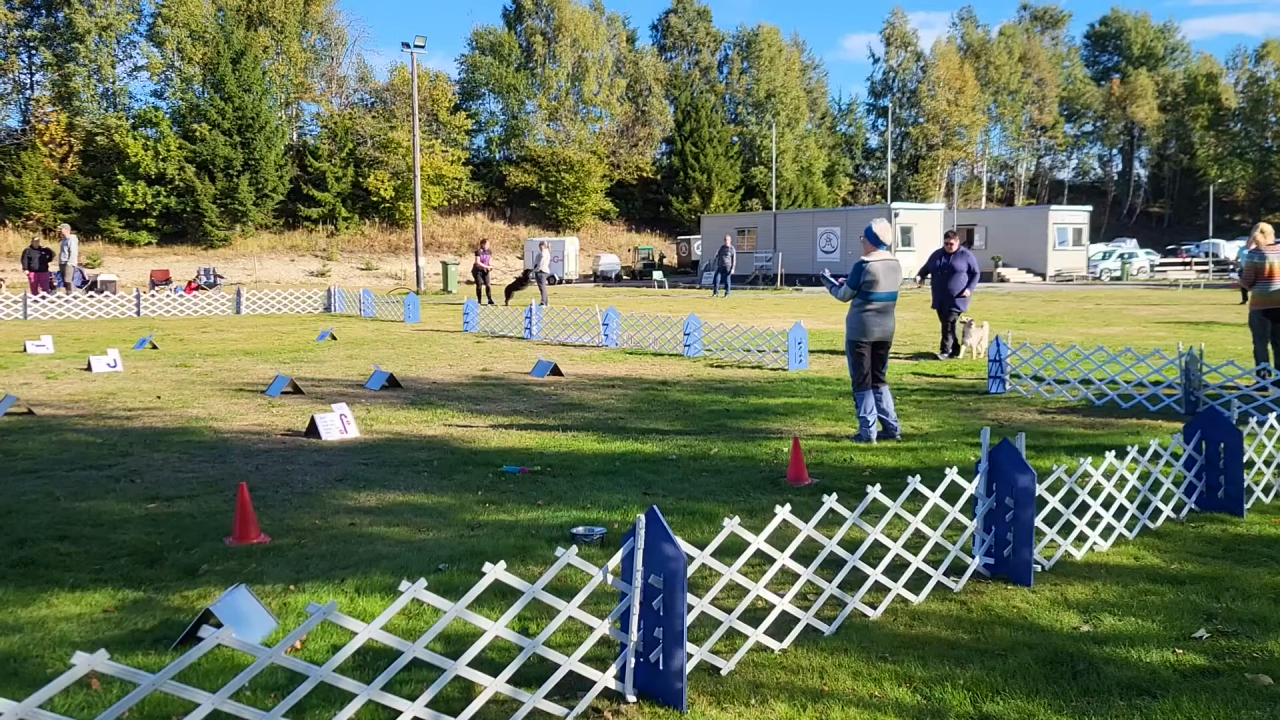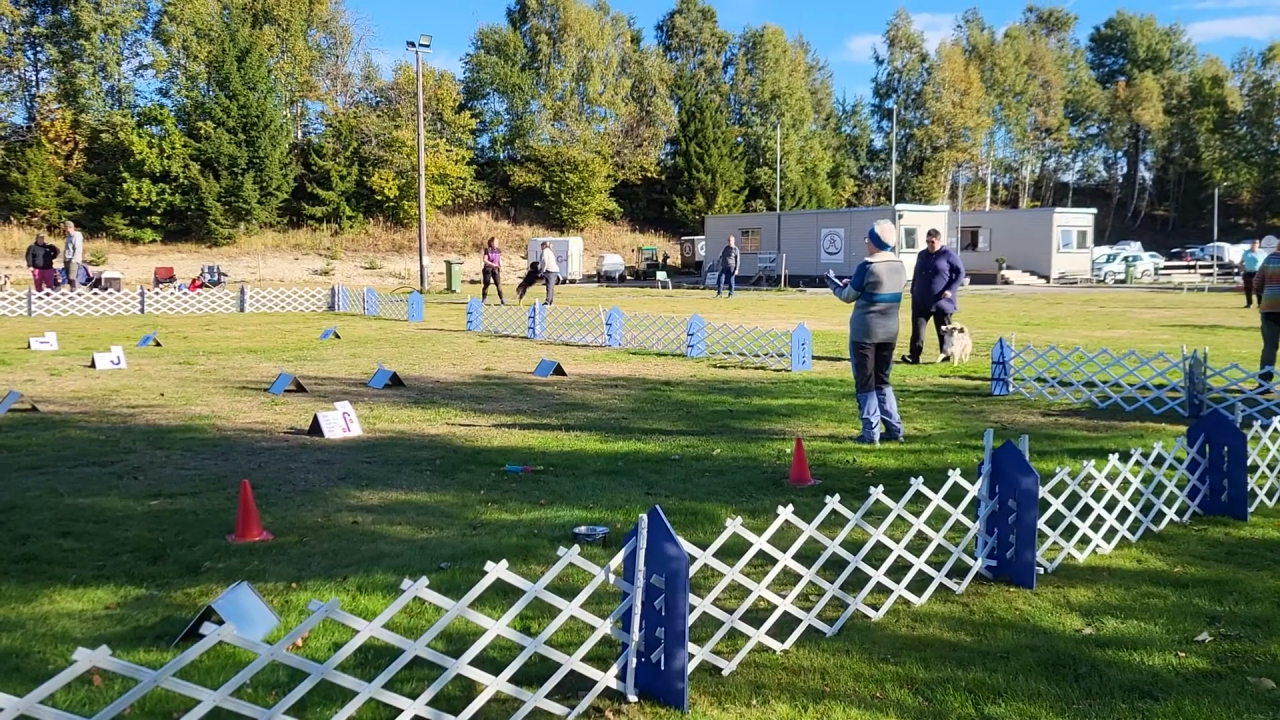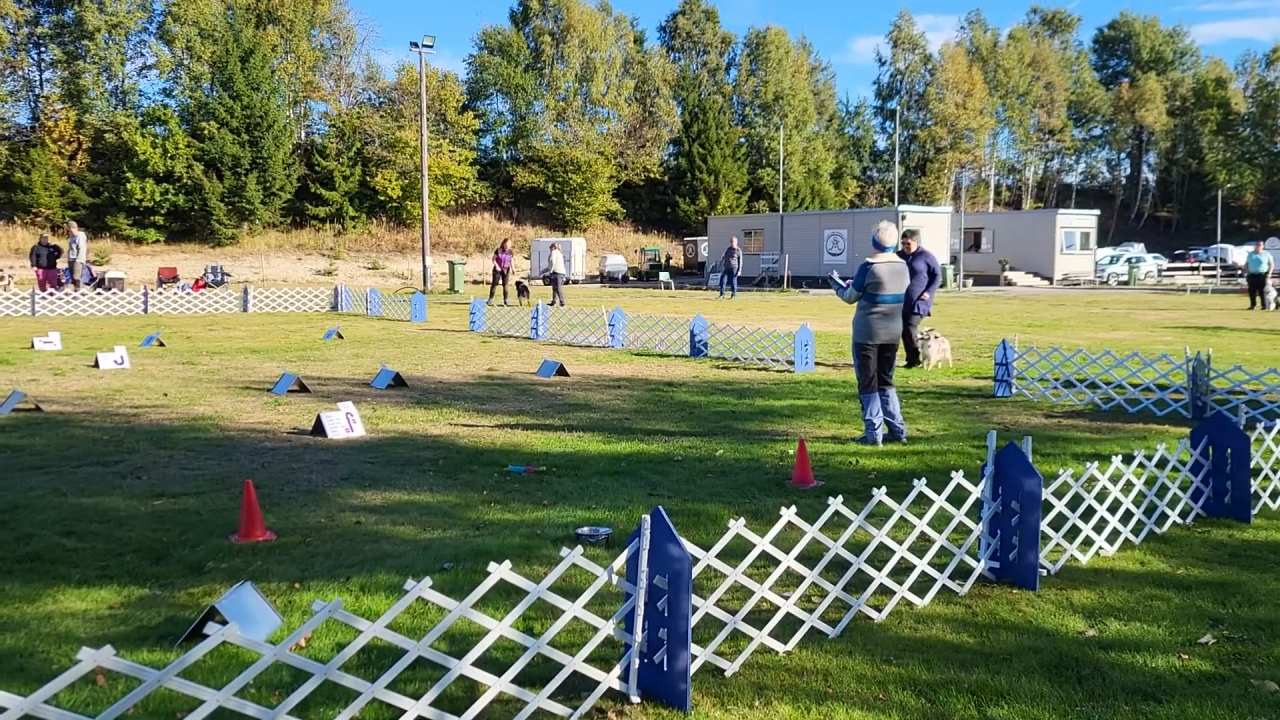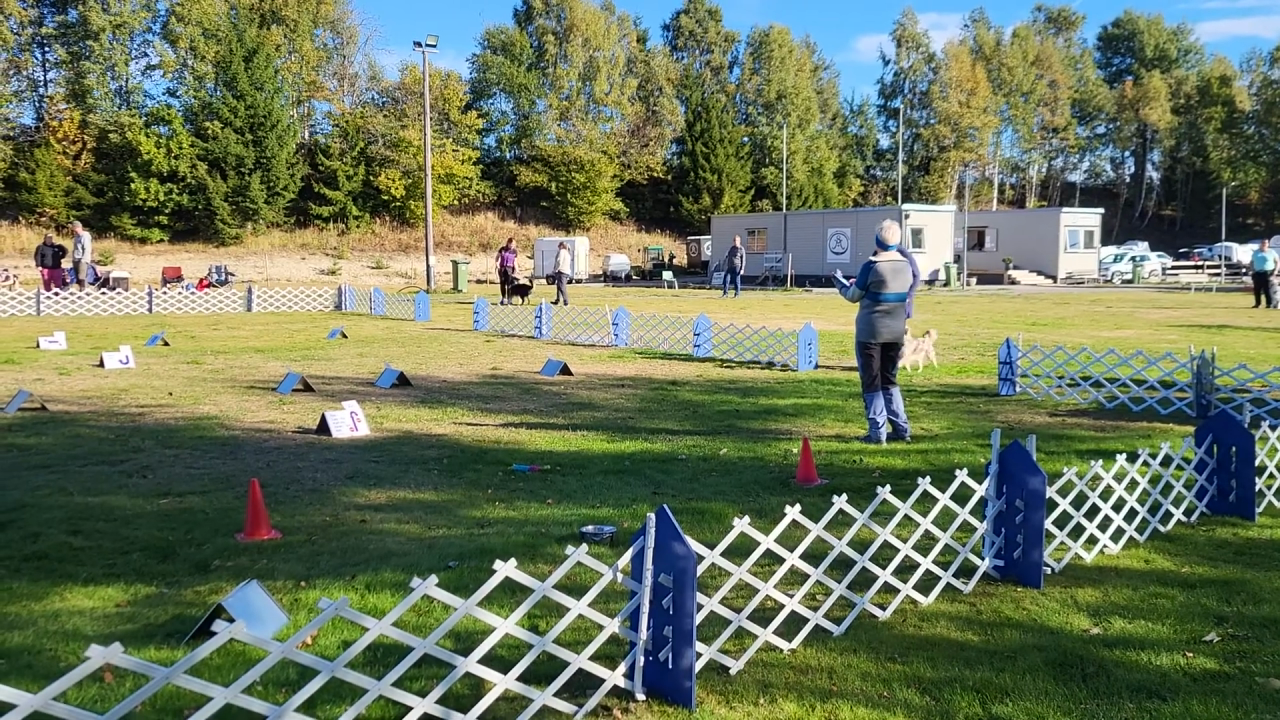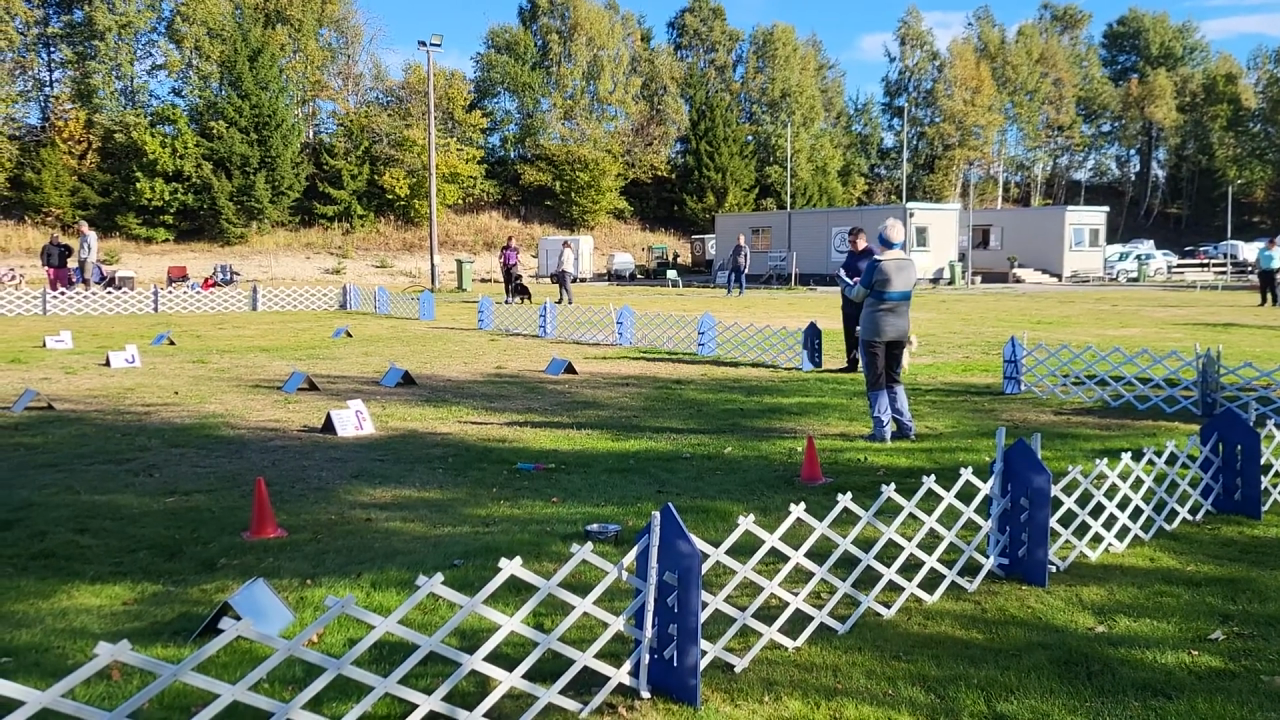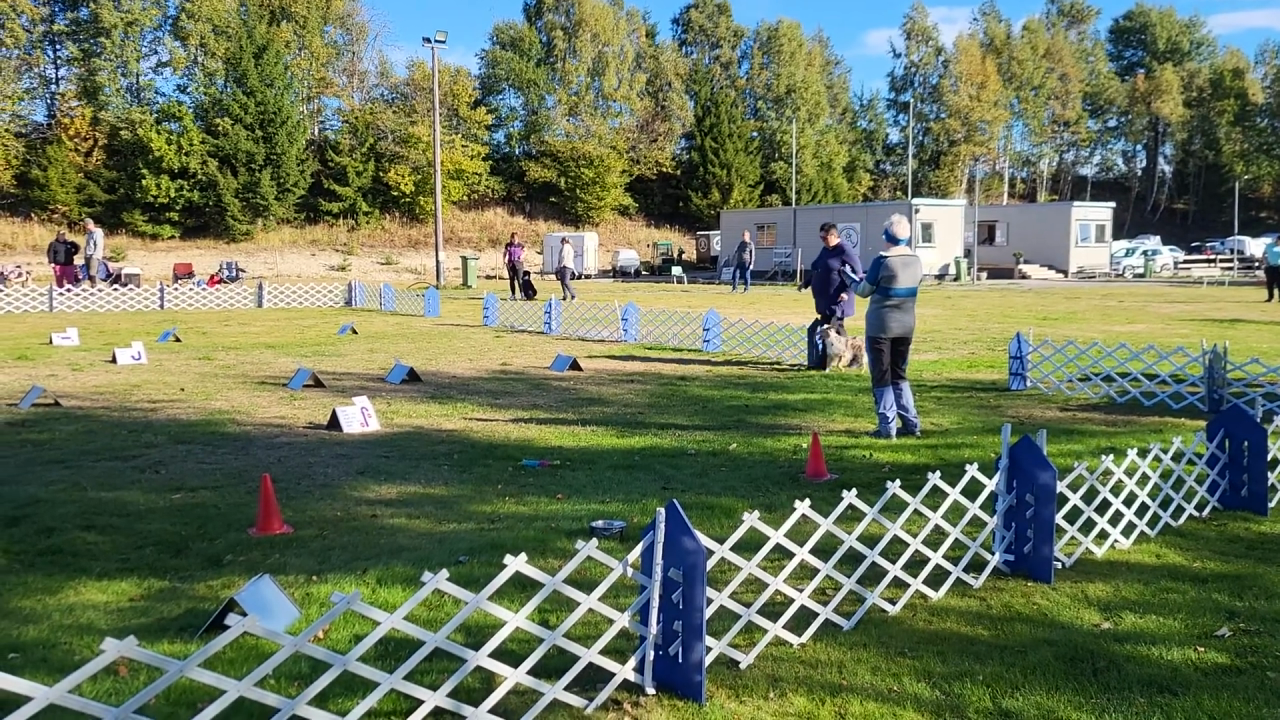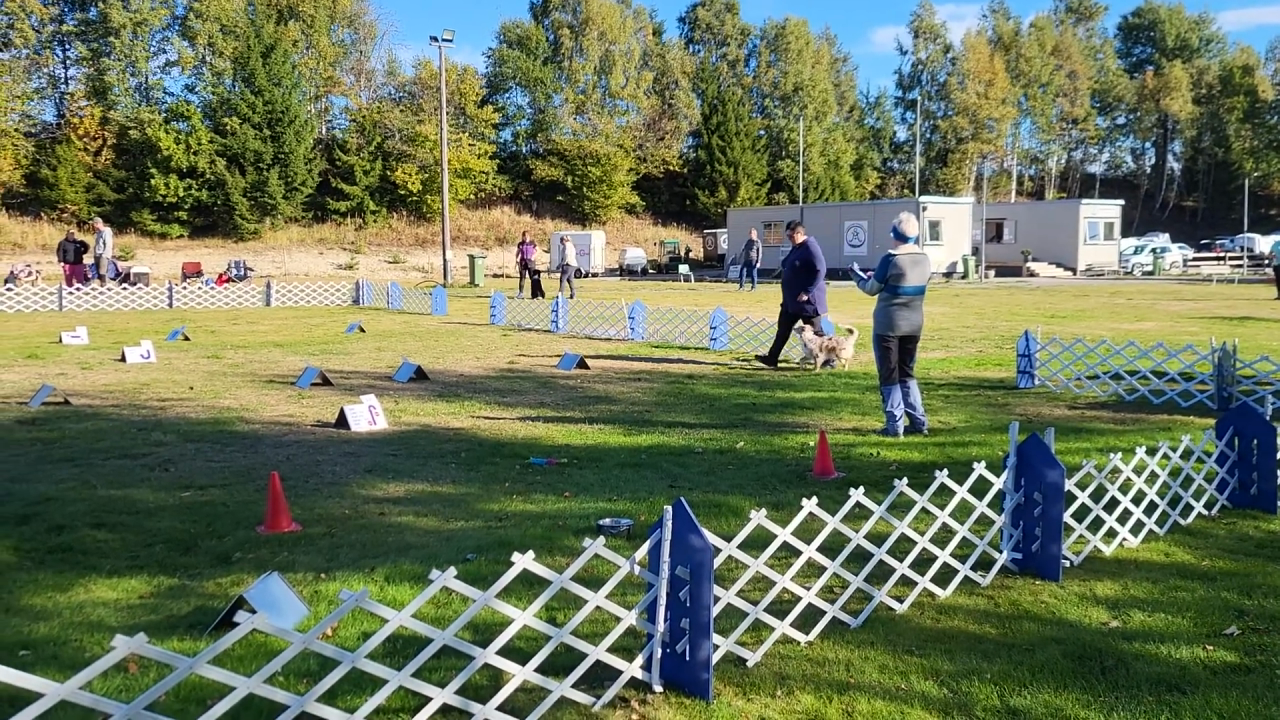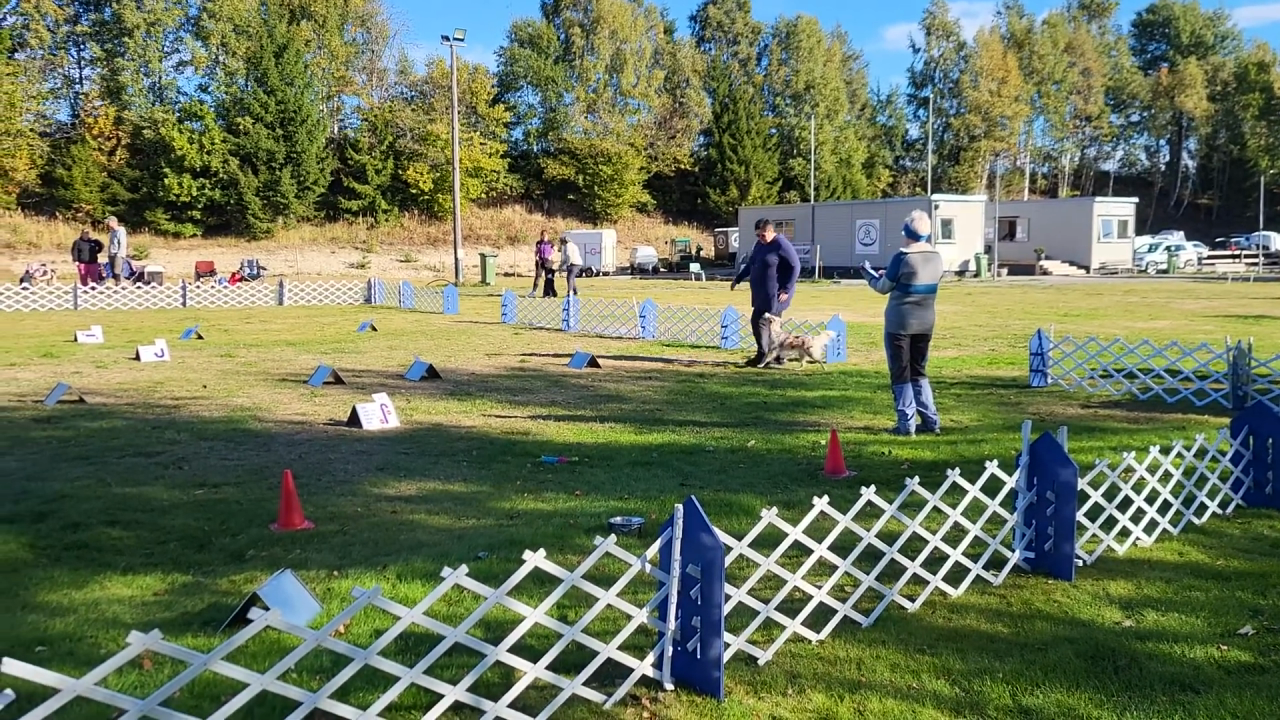
dt=0.4s
person 1, frame 1
left shoulder: (864, 266)
right shoulder: (895, 265)
left elbow: (845, 296)
left wrist: (830, 282)
right wrist: (847, 283)
left hip: (861, 330)
right hip: (885, 330)
left knee: (862, 381)
right knee: (879, 379)
left ankle: (868, 432)
right ankle: (891, 428)
person 1, frame 2
left shoulder: (867, 267)
right shoulder: (899, 267)
left elbow: (848, 297)
left wrist: (833, 283)
right wrist: (852, 284)
left hip: (865, 331)
right hip: (890, 331)
left knee: (865, 383)
right knee: (882, 381)
left ankle: (871, 433)
right ankle: (895, 429)
person 1, frame 3
left shoulder: (869, 267)
right shoulder: (903, 268)
left elbow: (850, 297)
left wrist: (837, 283)
left hip: (867, 332)
right hip: (892, 332)
left knee: (868, 384)
right knee: (886, 382)
left ankle: (873, 434)
right ankle: (897, 430)
person 1, frame 4
left shoulder: (872, 266)
right shoulder: (906, 266)
left elbow: (853, 296)
left wrist: (841, 283)
left hip: (870, 331)
right hip: (896, 332)
left knee: (871, 383)
right knee: (889, 380)
left ankle: (877, 433)
right ankle: (901, 429)
person 1, frame 5
left shoulder: (877, 265)
right shoulder: (910, 265)
left elbow: (858, 296)
left wrist: (846, 283)
left hip: (874, 330)
right hip: (900, 330)
left knee: (876, 381)
right knee: (894, 379)
left ankle: (882, 431)
right ankle: (906, 428)
person 1, frame 6
left shoulder: (882, 262)
right shoulder: (916, 262)
left elbow: (864, 292)
left hip: (880, 326)
right hip: (906, 326)
left knee: (882, 378)
right knee: (899, 375)
left ankle: (887, 427)
right ankle: (911, 424)
person 1, frame 7
left shoulder: (891, 259)
right shoulder: (924, 260)
left elbow: (872, 289)
left wrist: (858, 275)
right wrist: (877, 277)
left hip: (888, 324)
right hip: (913, 324)
left knee: (889, 376)
right knee: (907, 374)
left ankle: (894, 425)
right ankle: (918, 422)
person 1, frame 8
left shoulder: (902, 258)
right shoulder: (936, 258)
left elbow: (883, 288)
left wrist: (869, 274)
right wrist: (887, 275)
left hip: (899, 323)
right hip: (925, 323)
left knee: (901, 374)
right knee: (919, 372)
left ankle: (906, 424)
right ankle: (931, 421)
